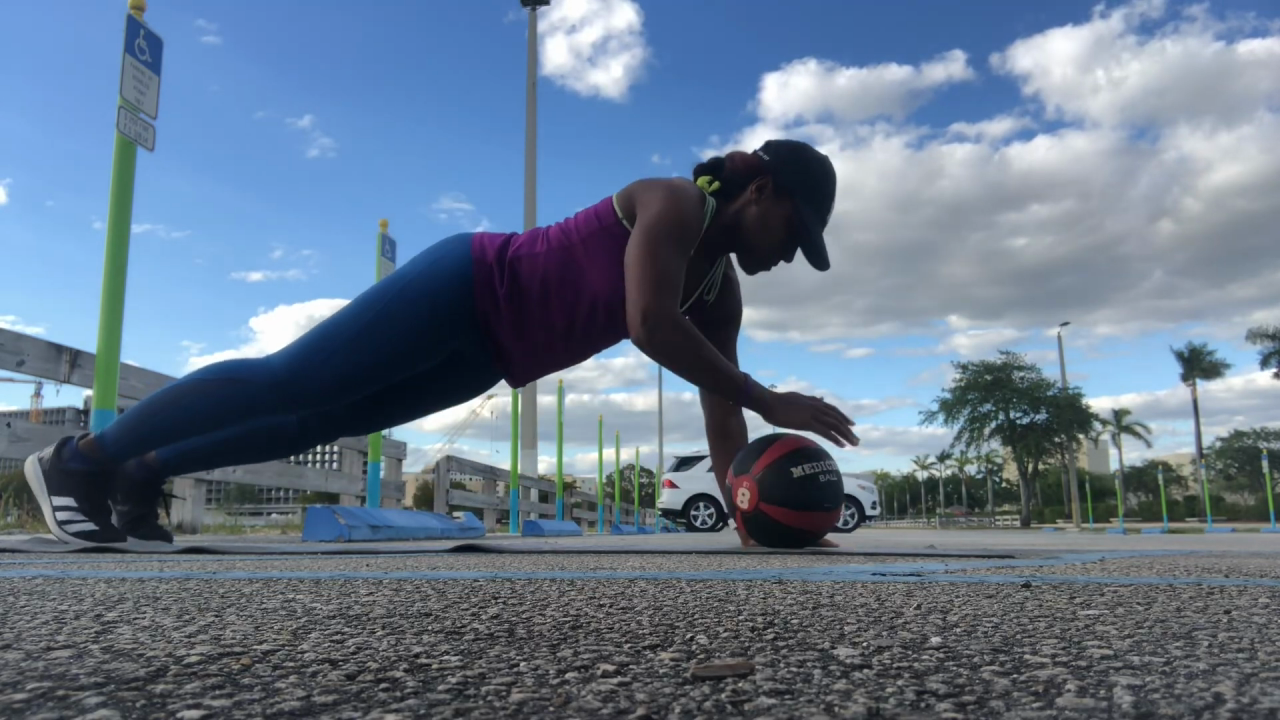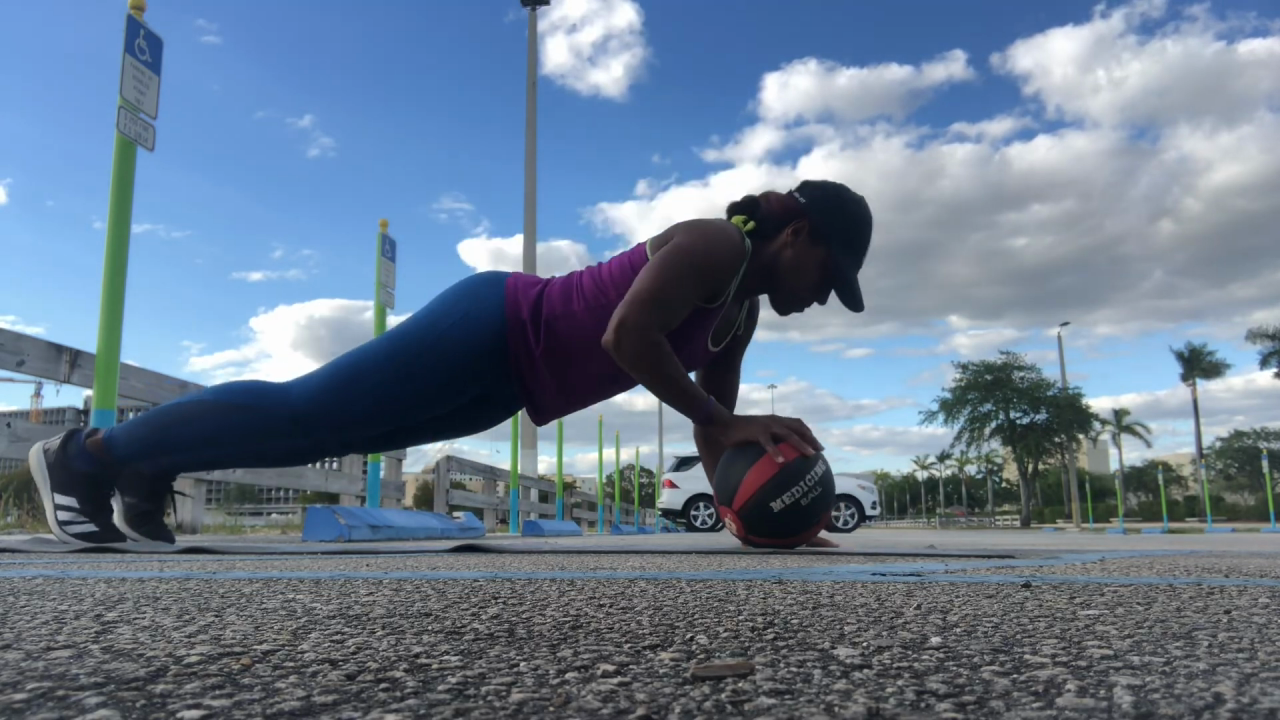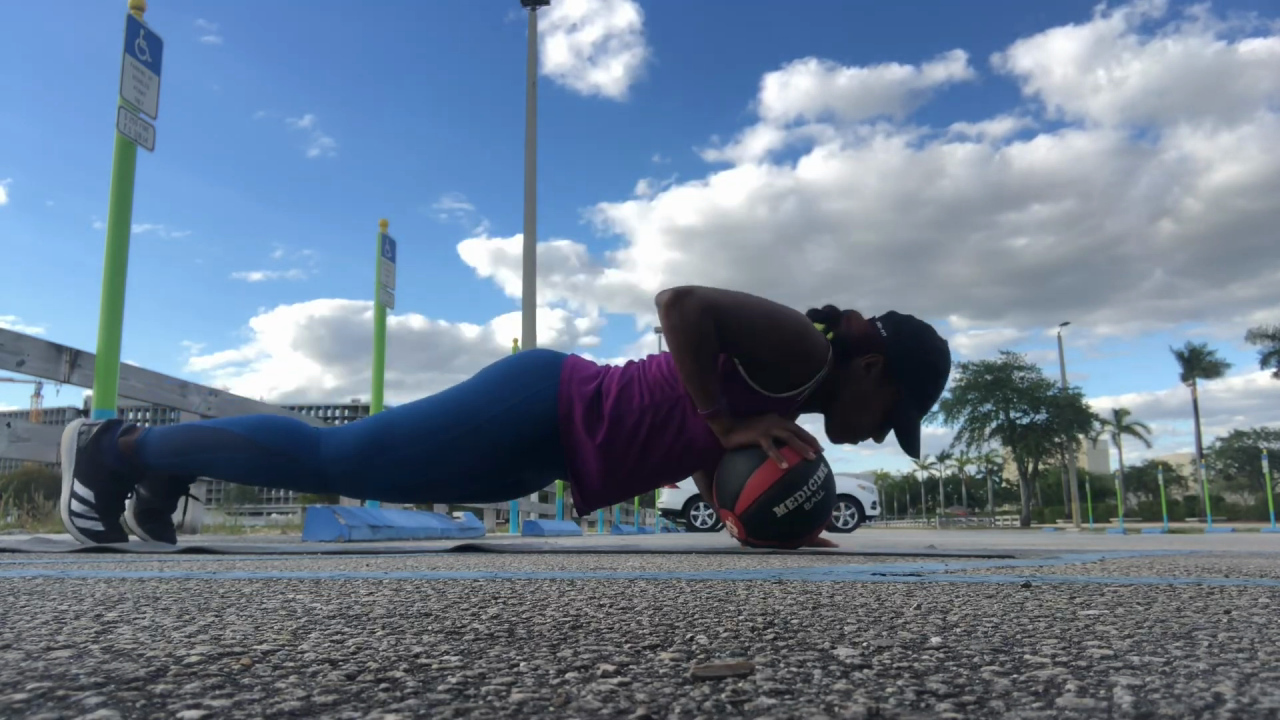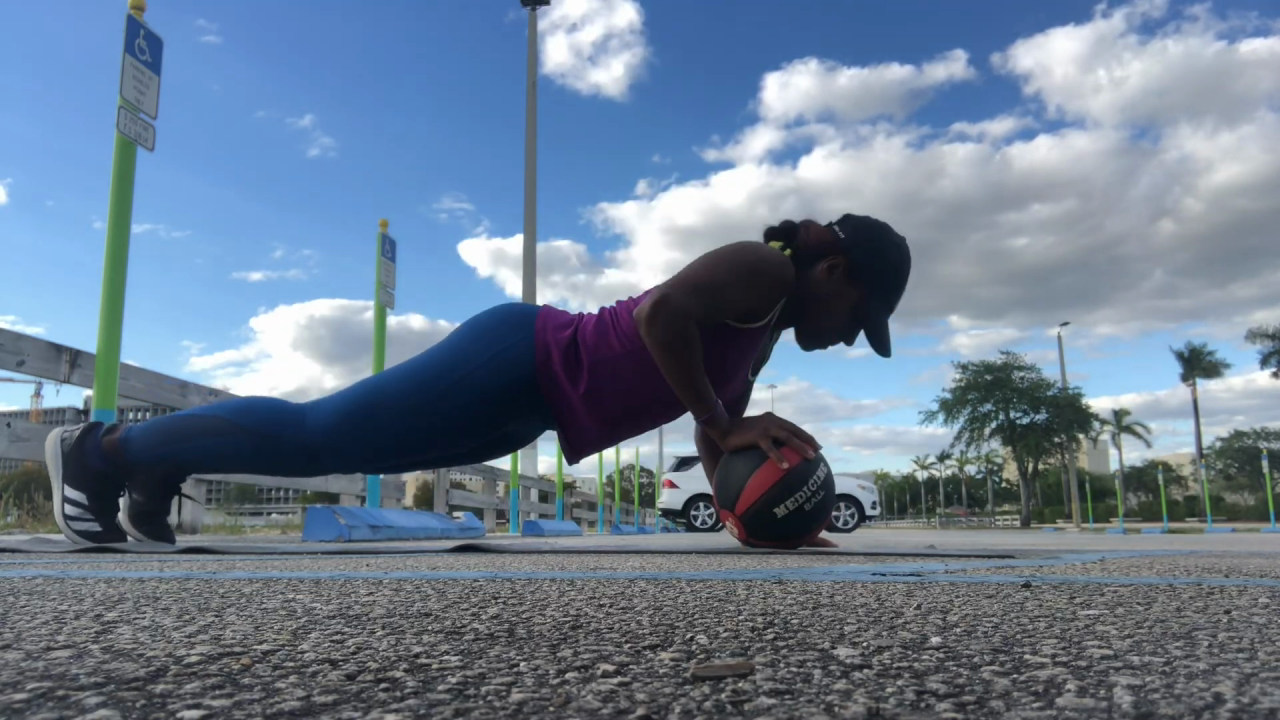
dt=0.5s
person 1, frame 1
left shoulder: (720, 285)
right shoulder: (674, 202)
left elbow: (718, 403)
right elbow: (651, 326)
right wrist: (769, 399)
left hip: (487, 353)
right hip: (463, 288)
left knee: (320, 418)
right knee: (281, 384)
left ankle: (141, 475)
right ankle: (79, 460)
person 1, frame 2
left shoulder: (740, 309)
right shoulder: (714, 244)
left elbow: (714, 423)
right elbow: (625, 340)
right wrist: (721, 420)
left hip: (507, 380)
right hip: (491, 331)
left knee: (326, 433)
right knee: (299, 411)
left ankle: (151, 472)
right ankle: (85, 455)
person 1, frame 3
left shoulder: (783, 392)
right shoulder: (801, 350)
left elbow: (709, 472)
right elbow: (680, 299)
right wrist: (728, 423)
left hip: (546, 442)
right hip: (537, 413)
left knee: (343, 460)
right knee: (329, 459)
left ankle: (164, 468)
right ankle: (116, 445)
person 1, frame 4
left shoulder: (764, 333)
right shoulder: (764, 270)
left elbow: (716, 446)
right elbow: (659, 311)
left wrist: (752, 457)
right wrist: (722, 421)
left hip: (528, 403)
right hip: (516, 364)
left knee: (331, 441)
right knee: (312, 434)
left ankle: (158, 471)
right ankle: (101, 449)
